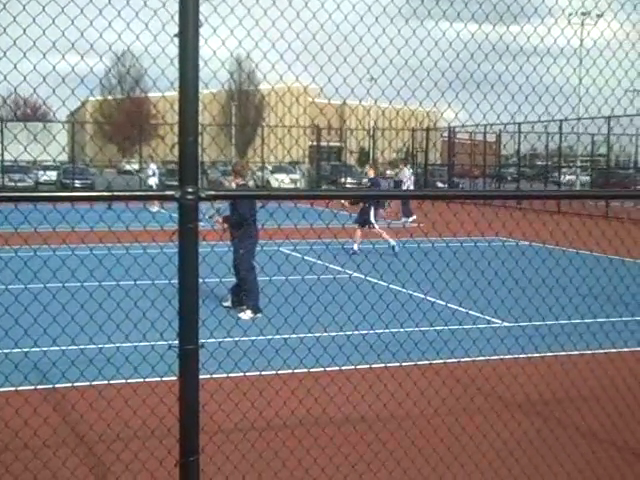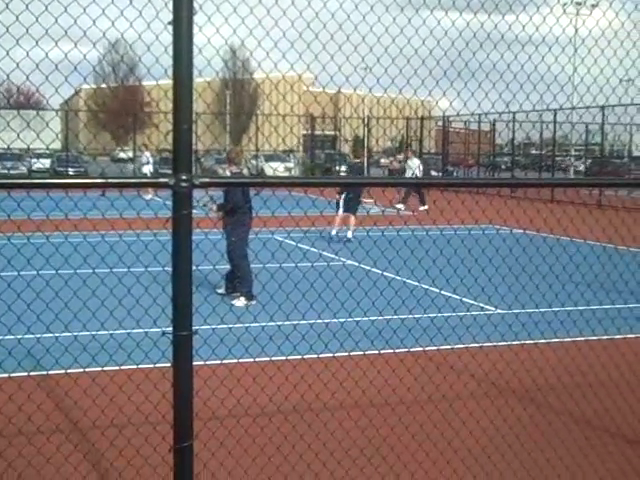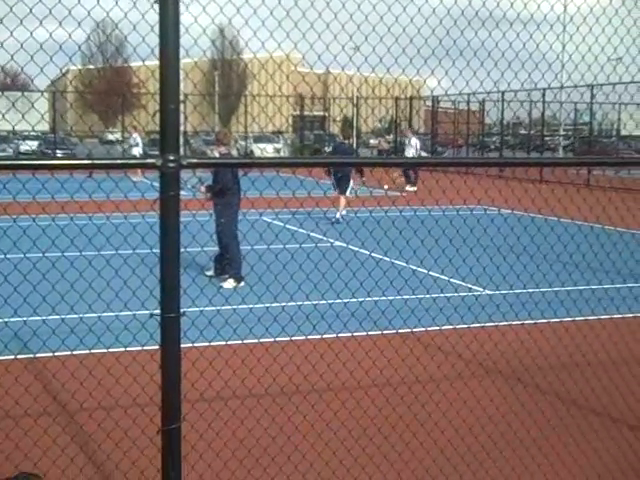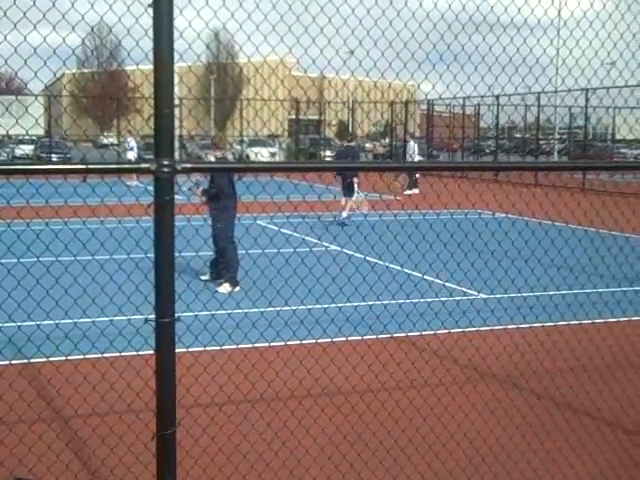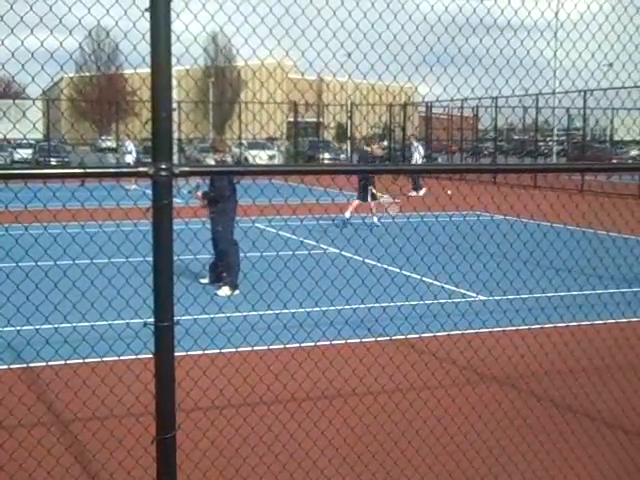
dt=0.4s
person 1, frame 1
right shoulder: (242, 190)
left elbow: (242, 216)
left wrist: (225, 219)
right wrist: (229, 221)
left hip: (245, 237)
right hip: (241, 236)
left knee: (247, 271)
right knee: (239, 269)
left ankle: (253, 308)
right ankle: (237, 299)
person 1, frame 2
right shoulder: (240, 178)
left elbow: (235, 203)
left wrist: (219, 208)
right wrist: (224, 210)
left hip: (238, 224)
right hip: (238, 223)
left knee: (240, 258)
right knee: (234, 256)
left ankle: (247, 295)
right ankle: (231, 285)
person 1, frame 3
right shoulder: (228, 159)
left elbow: (224, 184)
left wrist: (208, 189)
right wrist: (213, 191)
left hip: (227, 205)
right hip: (225, 203)
left knee: (229, 239)
right knee: (223, 237)
left ankle: (236, 277)
right ankle: (220, 267)
person 1, frame 4
left shoulder: (220, 164)
right shoulder: (223, 163)
left elbow: (220, 188)
left wrist: (204, 192)
right wrist: (208, 195)
left hip: (224, 209)
right hip: (221, 208)
left knee: (226, 243)
right knee: (219, 242)
left ankle: (232, 281)
right ankle: (216, 272)
person 1, frame 5
right shoulder: (223, 166)
left elbow: (220, 191)
left wrist: (204, 195)
right wrist: (208, 197)
left hip: (223, 212)
right hip: (220, 211)
left knee: (227, 246)
right knee: (219, 245)
left ankle: (232, 284)
right ankle: (216, 274)
